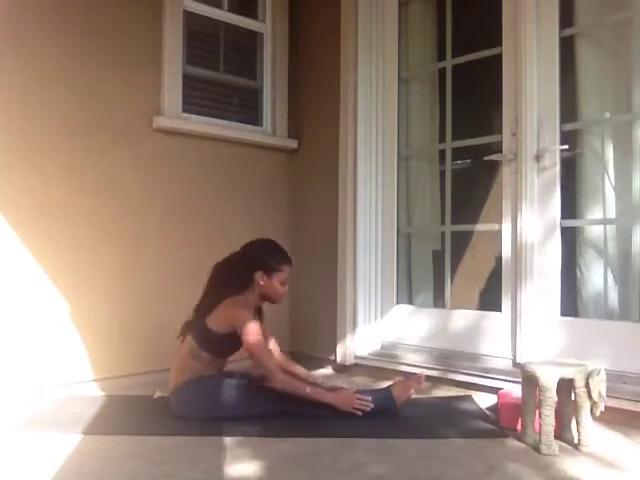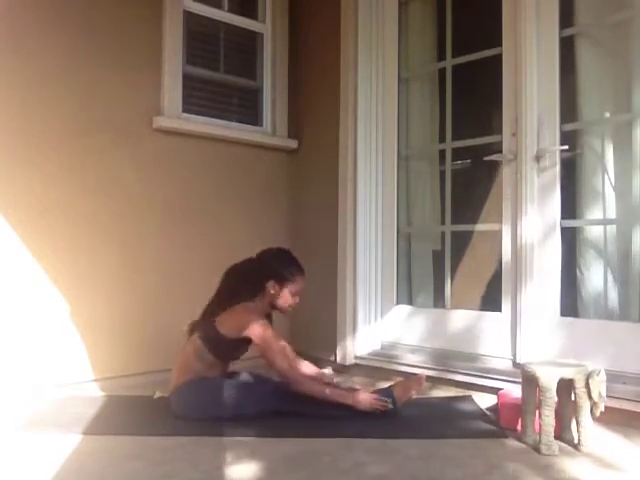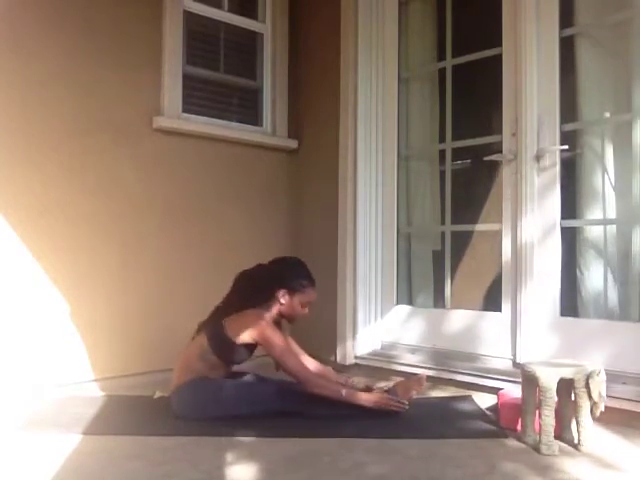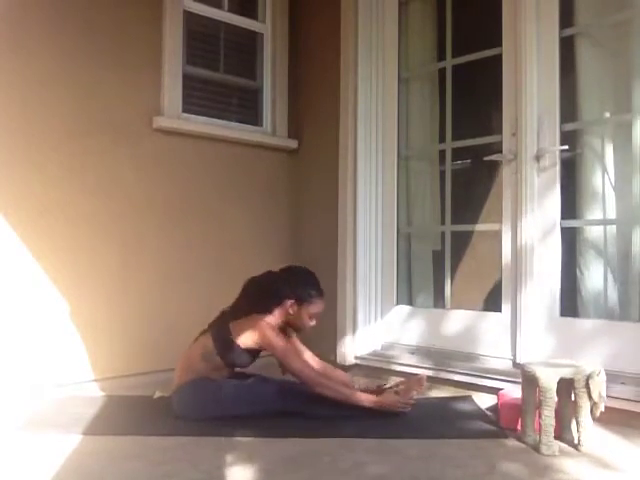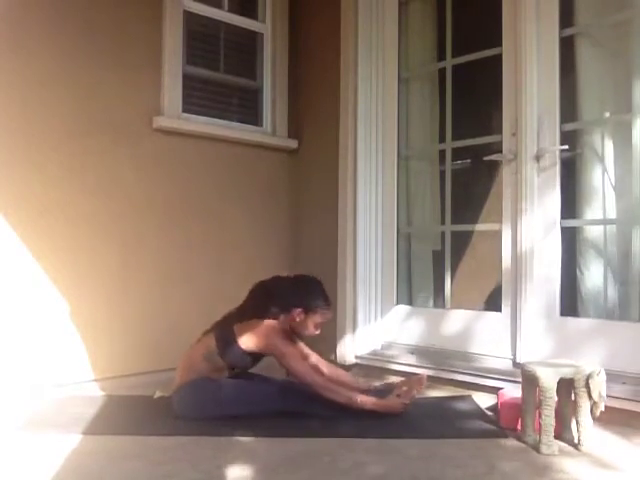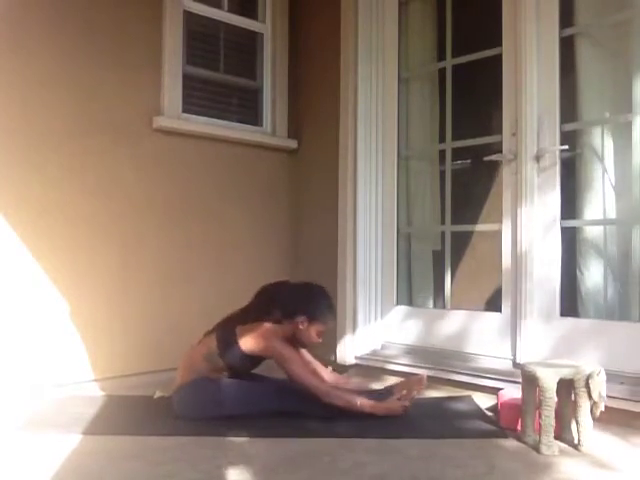
dt=0.1s
person 1, frame 1
left shoulder: (247, 306)
right shoulder: (240, 311)
left elbow: (278, 359)
right elbow: (272, 376)
left wrist: (323, 385)
right wrist: (328, 396)
left hip: (206, 385)
right hip: (192, 394)
left knee: (288, 391)
right knee: (281, 399)
left ankle: (383, 398)
right ankle: (385, 400)
person 1, frame 2
left shoulder: (256, 312)
right shoulder: (250, 318)
left elbow: (294, 363)
right elbow: (293, 378)
left wrist: (341, 387)
right wrist: (352, 398)
left hip: (207, 385)
right hip: (192, 394)
left knee: (281, 391)
right knee: (283, 397)
left ankle: (386, 396)
right ankle: (387, 399)
person 1, frame 3
left shoulder: (265, 318)
right shoulder: (260, 324)
left elbow: (307, 363)
right elbow: (306, 380)
left wrist: (356, 386)
right wrist: (362, 397)
left hip: (209, 386)
right hip: (193, 394)
left knee: (287, 390)
right knee: (284, 397)
left ankle: (385, 397)
right ankle: (386, 401)
person 1, frame 4
left shoulder: (275, 323)
right shoulder: (266, 330)
left elbow: (316, 365)
right elbow: (316, 384)
left wrist: (372, 388)
right wrist: (374, 400)
left hip: (210, 384)
right hip: (194, 394)
left knee: (288, 390)
right knee: (285, 397)
left ankle: (387, 395)
right ankle: (383, 404)
person 1, frame 5
left shoulder: (278, 326)
right shoulder: (269, 333)
left elbow: (322, 368)
right elbow: (320, 386)
left wrist: (371, 388)
right wrist: (376, 403)
left hip: (212, 385)
right hip: (194, 394)
left knee: (290, 389)
right knee: (285, 398)
left ankle: (387, 394)
person 1, frame 6
left shoulder: (280, 330)
right shoulder: (271, 338)
left elbow: (323, 375)
right elbow: (324, 393)
left wrist: (372, 392)
right wrist: (377, 406)
left hip: (213, 383)
right hip: (194, 394)
left knee: (291, 390)
right knee: (285, 398)
left ankle: (386, 395)
